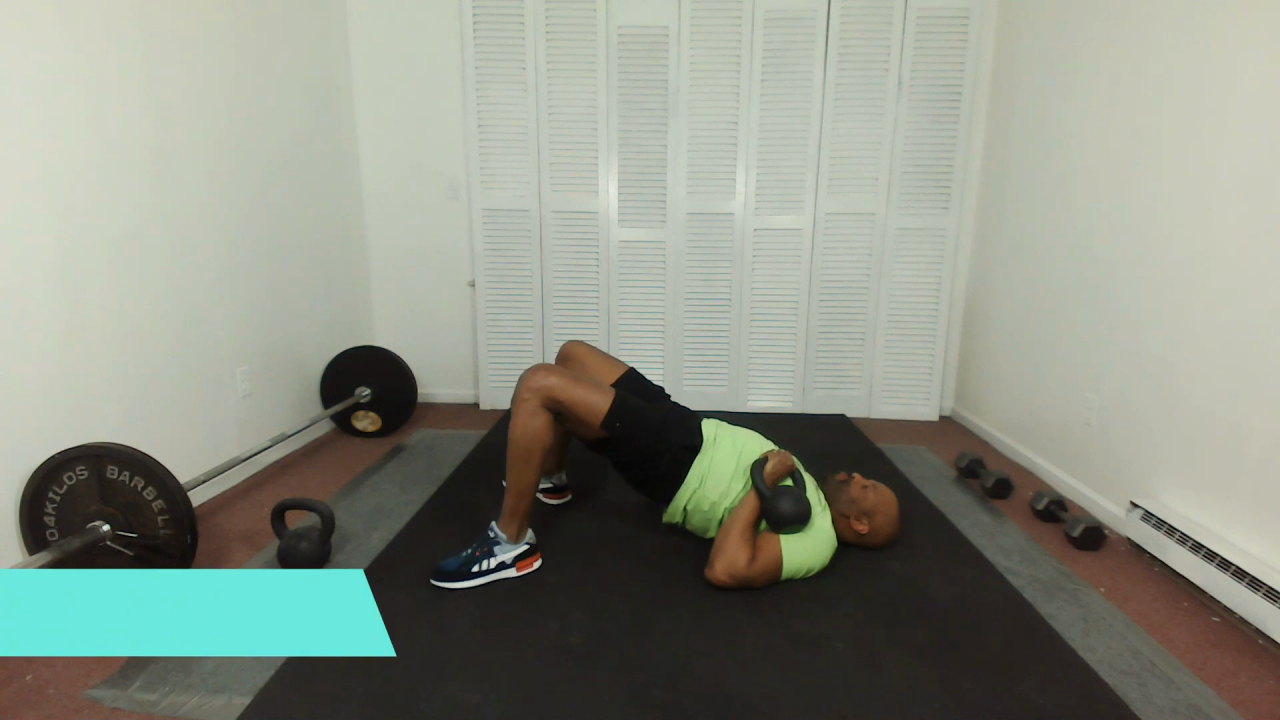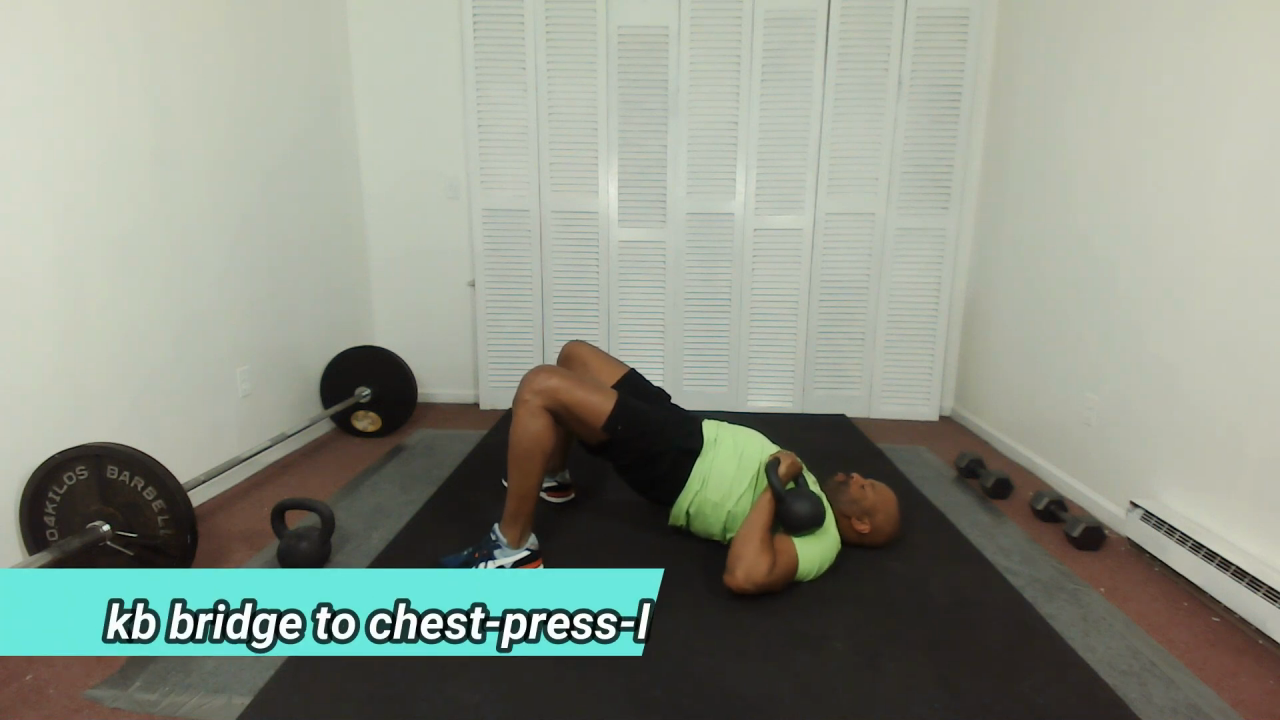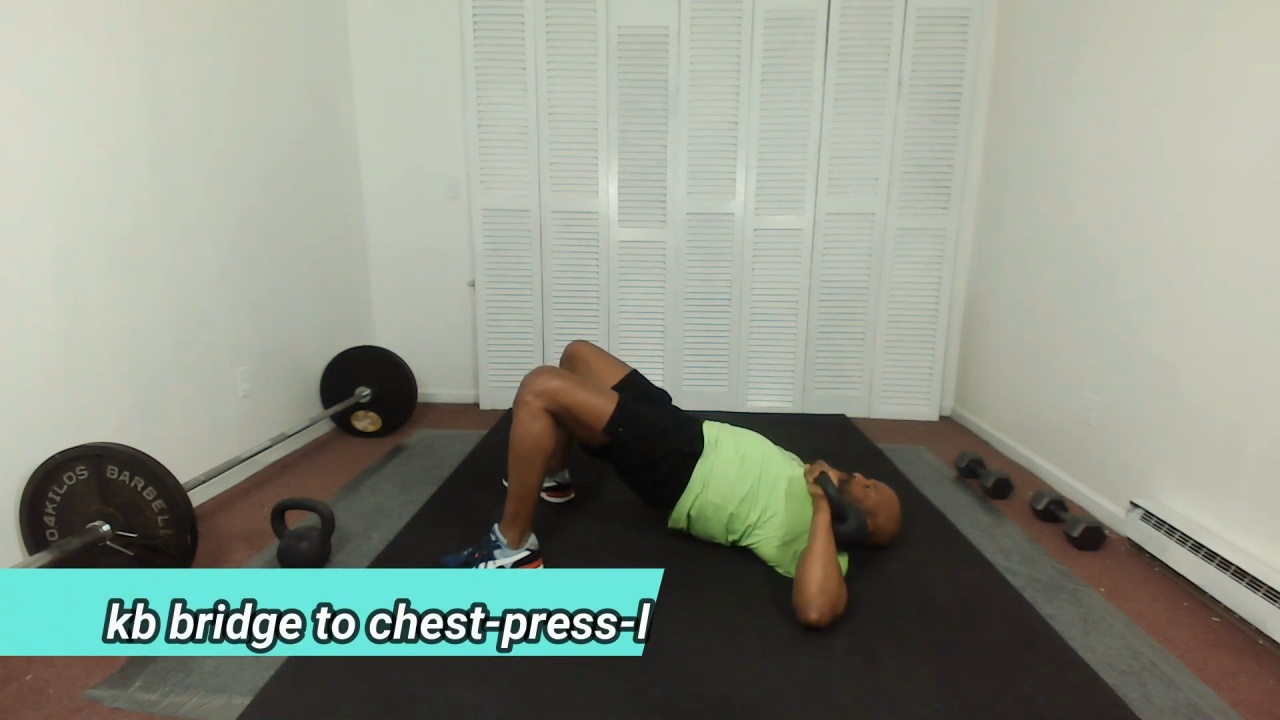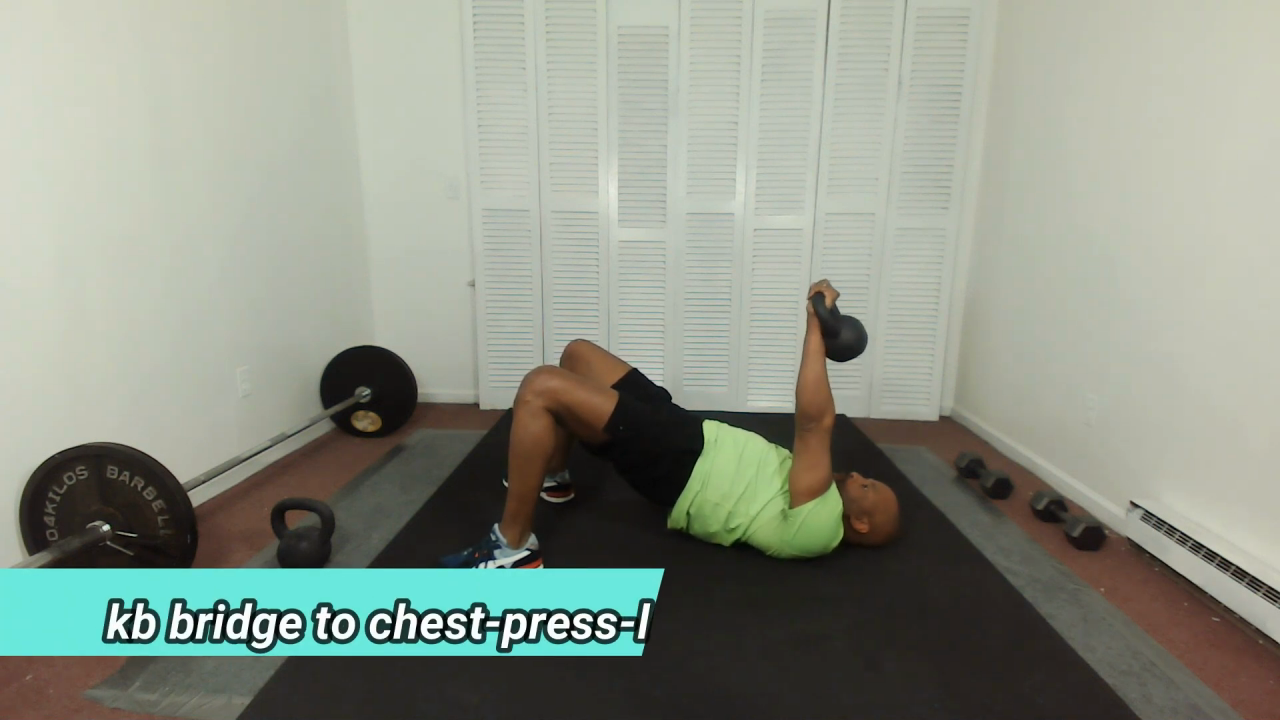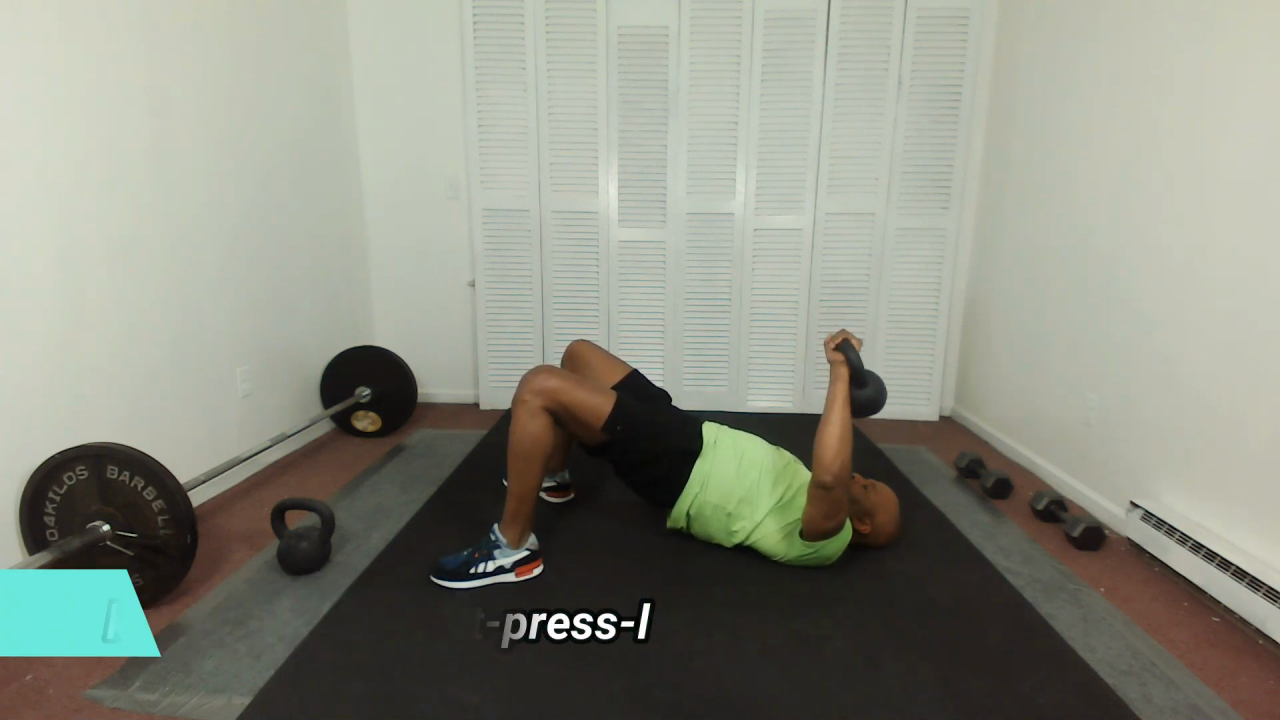
dt=1s
person 1, frame 1
left shoulder: (815, 540)
right shoulder: (810, 494)
left elbow: (724, 569)
left wrist: (763, 484)
left hip: (672, 462)
right hip: (689, 431)
left knee: (538, 384)
right knee: (573, 353)
left ankle: (511, 542)
right ankle: (550, 478)
person 1, frame 2
left shoulder: (819, 541)
right shoulder: (812, 492)
left elbow: (742, 576)
left wrist: (773, 487)
left hip: (675, 464)
right hip: (690, 433)
left knee: (540, 387)
right knee: (575, 353)
left ankle: (513, 545)
right ankle: (552, 477)
person 1, frame 3
left shoulder: (826, 544)
right shoulder: (813, 498)
left elbow: (816, 610)
left wrist: (823, 506)
left hip: (676, 468)
right hip: (688, 434)
left knee: (540, 389)
right knee: (578, 353)
left ankle: (513, 545)
right ankle: (552, 478)
person 1, frame 4
left shoulder: (820, 524)
right shoulder: (823, 505)
left elbow: (815, 420)
left wrist: (815, 323)
left hip: (675, 466)
right hip: (687, 434)
left knee: (540, 389)
right knee: (578, 353)
left ankle: (514, 545)
right ankle: (552, 477)
person 1, frame 5
left shoulder: (828, 537)
right shoulder: (818, 503)
left elbow: (828, 473)
left wrist: (840, 371)
left hip: (678, 470)
right hip: (689, 436)
left knee: (539, 388)
right knee: (580, 353)
left ankle: (512, 548)
right ankle: (553, 477)
